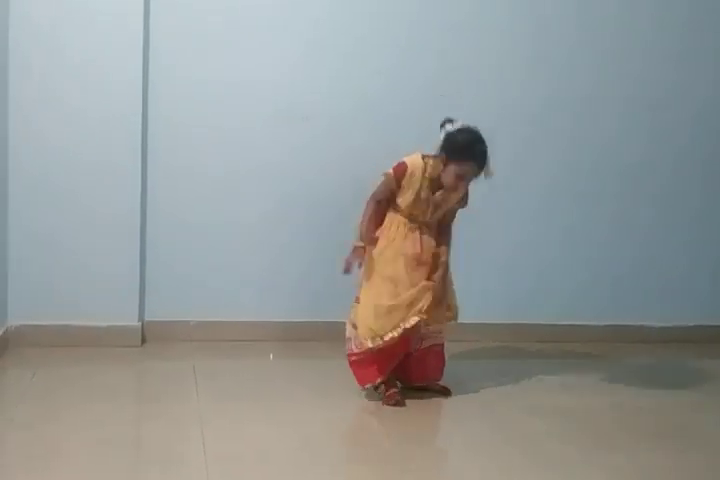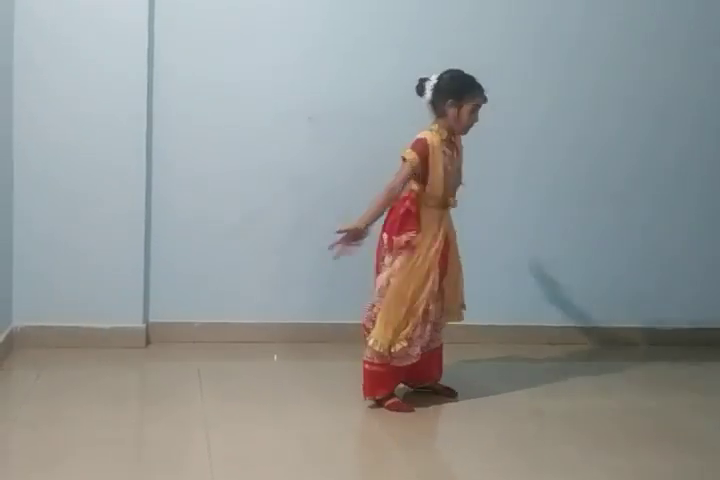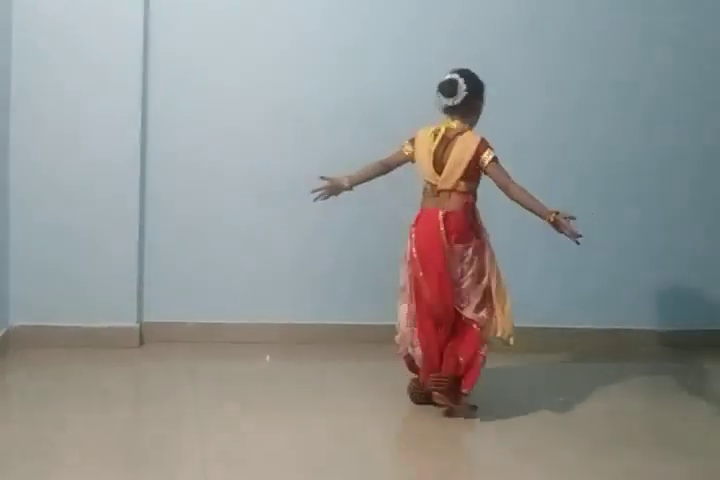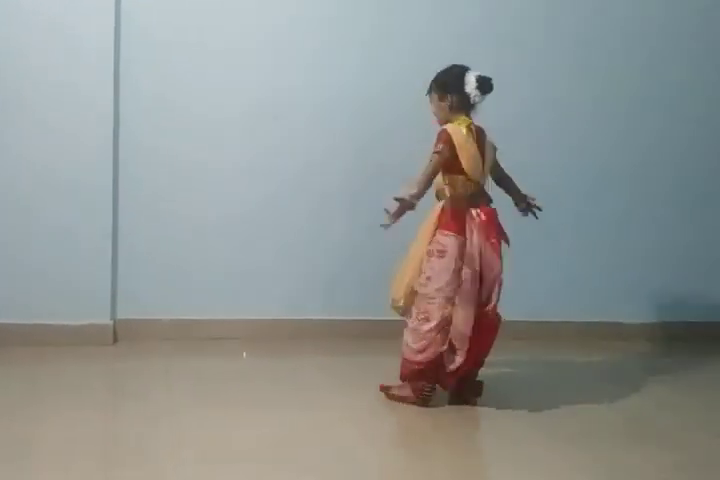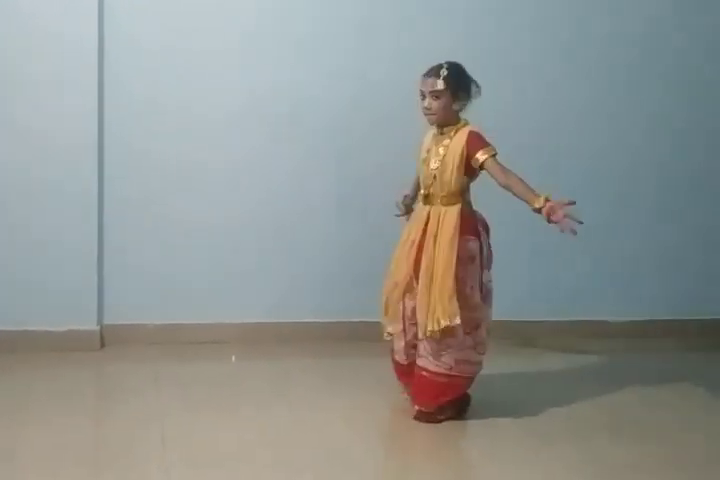
dt=0.4s
person 1, frame 1
left shoulder: (459, 188)
right shoulder: (409, 168)
left elbow: (445, 227)
right elbow: (375, 200)
left wrist: (441, 268)
right wrist: (361, 244)
left hip: (426, 242)
right hip: (393, 238)
left knee: (432, 308)
right knee: (383, 308)
left ankle: (421, 374)
right ankle: (383, 378)
person 1, frame 2
left shoulder: (453, 143)
right shoulder: (426, 145)
right elbow: (396, 187)
right wrist: (363, 225)
left hip: (437, 230)
right hip: (413, 232)
left knee: (432, 307)
right knee: (401, 309)
left ankle: (423, 376)
right ankle: (381, 387)
person 1, frame 3
left shoulder: (423, 137)
right shoulder: (476, 144)
left elbow: (384, 164)
right elbow: (508, 186)
left wrist: (343, 183)
right wrist: (552, 217)
left hip: (425, 228)
right hip: (460, 232)
left knee: (426, 309)
right knee: (473, 312)
left ankle: (425, 383)
right ankle: (448, 386)
person 1, frame 4
left shoulder: (449, 136)
right shoulder: (484, 138)
left elbow: (430, 171)
right elbow: (497, 174)
left wrist: (411, 198)
right wrist: (520, 198)
left hip: (454, 227)
right hip: (483, 226)
left knee: (432, 304)
right knee: (475, 307)
left ankle: (416, 383)
right ankle: (464, 381)
person 1, frame 5
left shoulder: (469, 139)
right shoulder: (430, 137)
left elbow: (502, 174)
left wrist: (544, 204)
right wrist: (410, 198)
left hip: (454, 232)
right hip: (423, 227)
left knee: (451, 316)
right knee: (409, 305)
left ankle: (445, 398)
right ankle: (418, 382)
